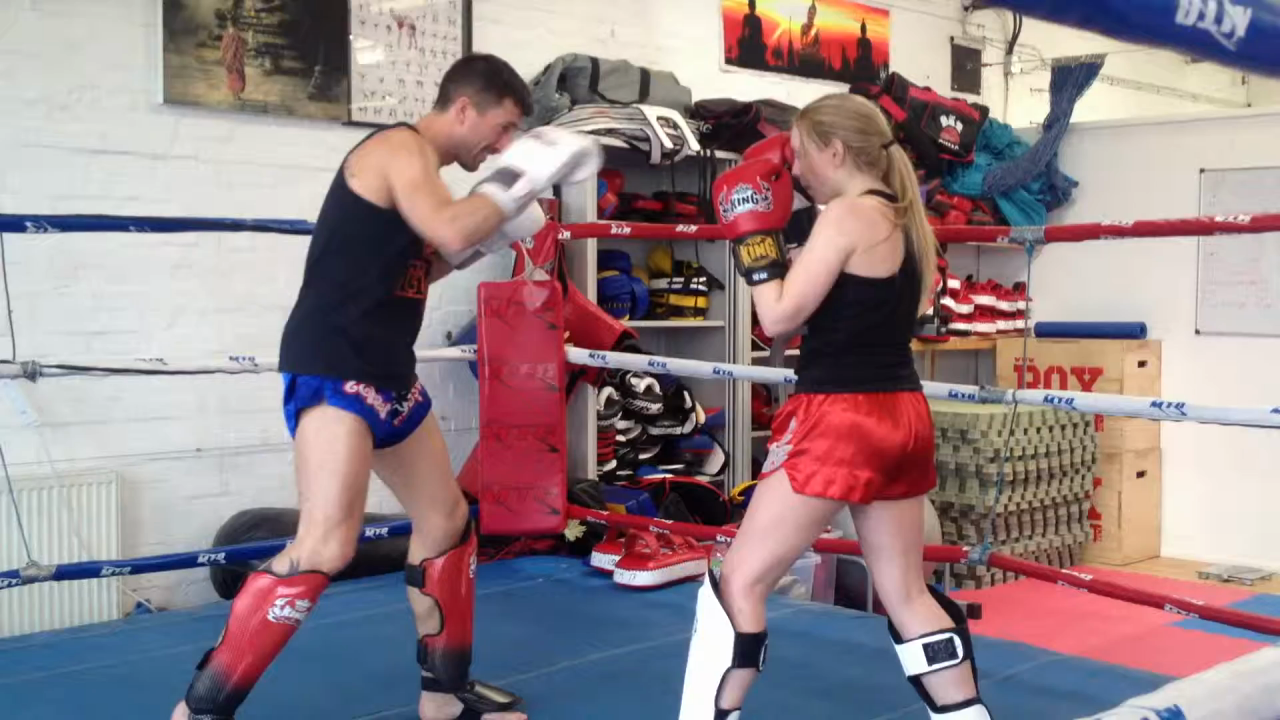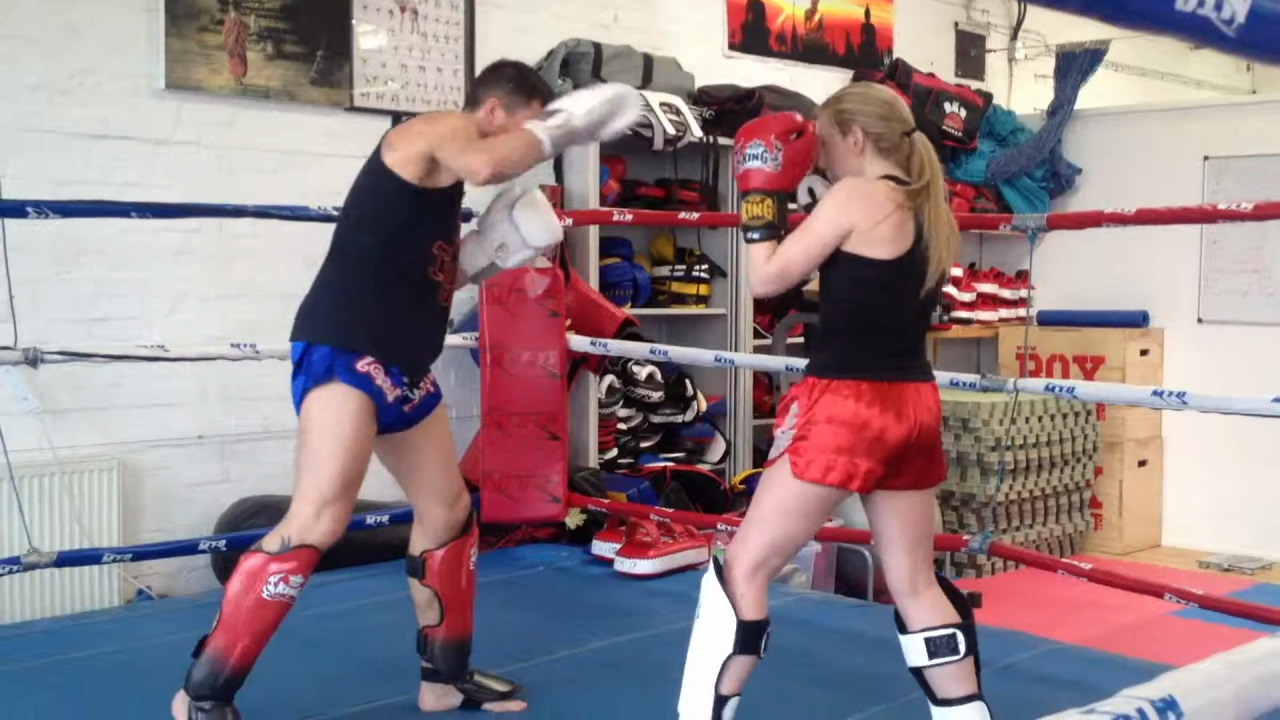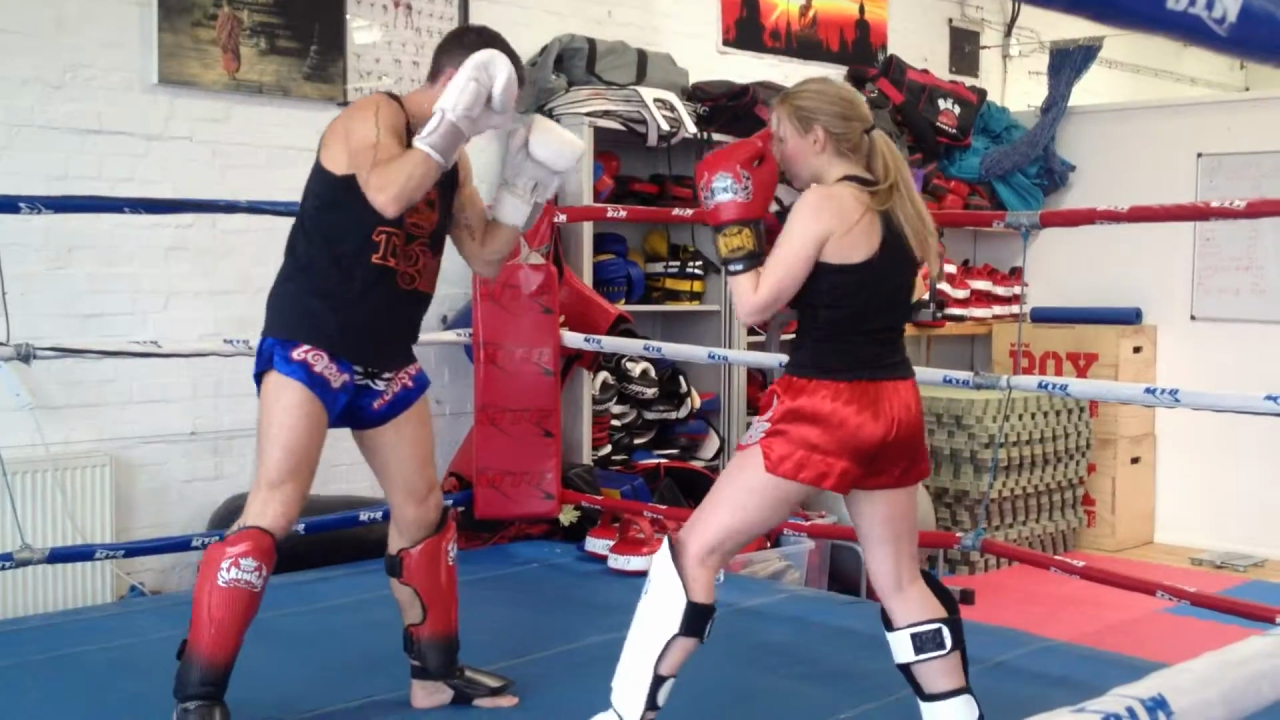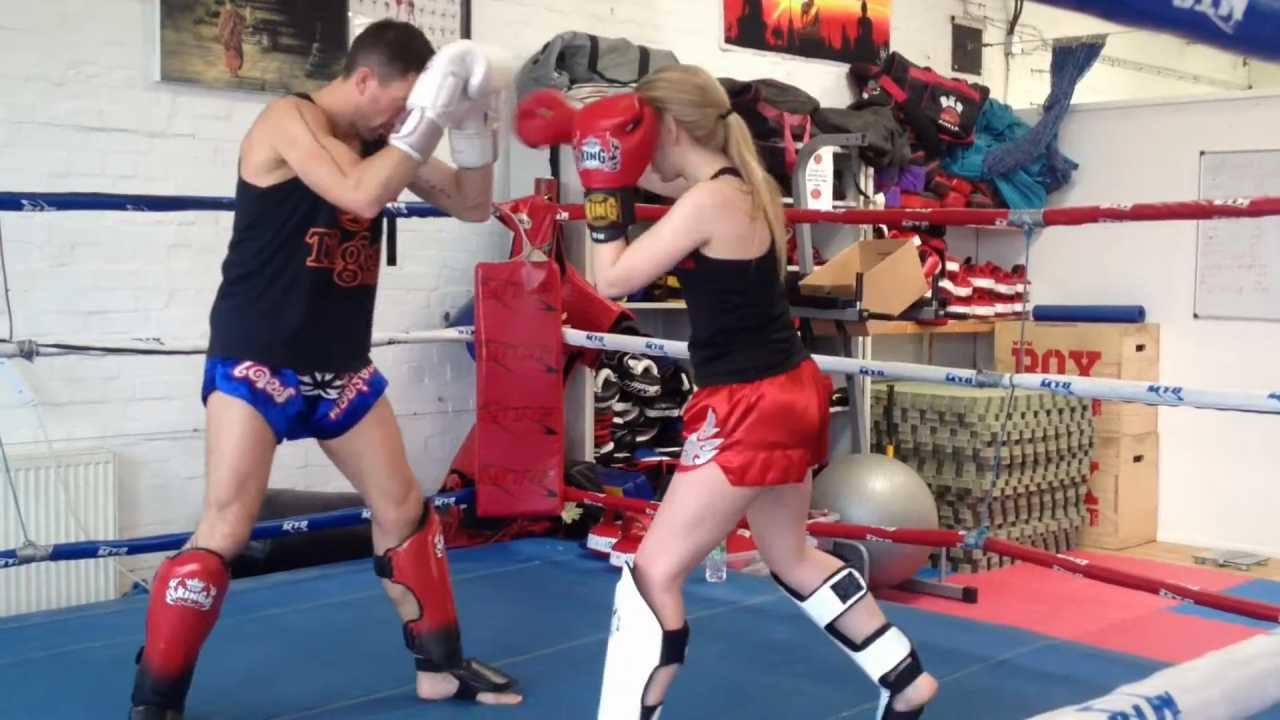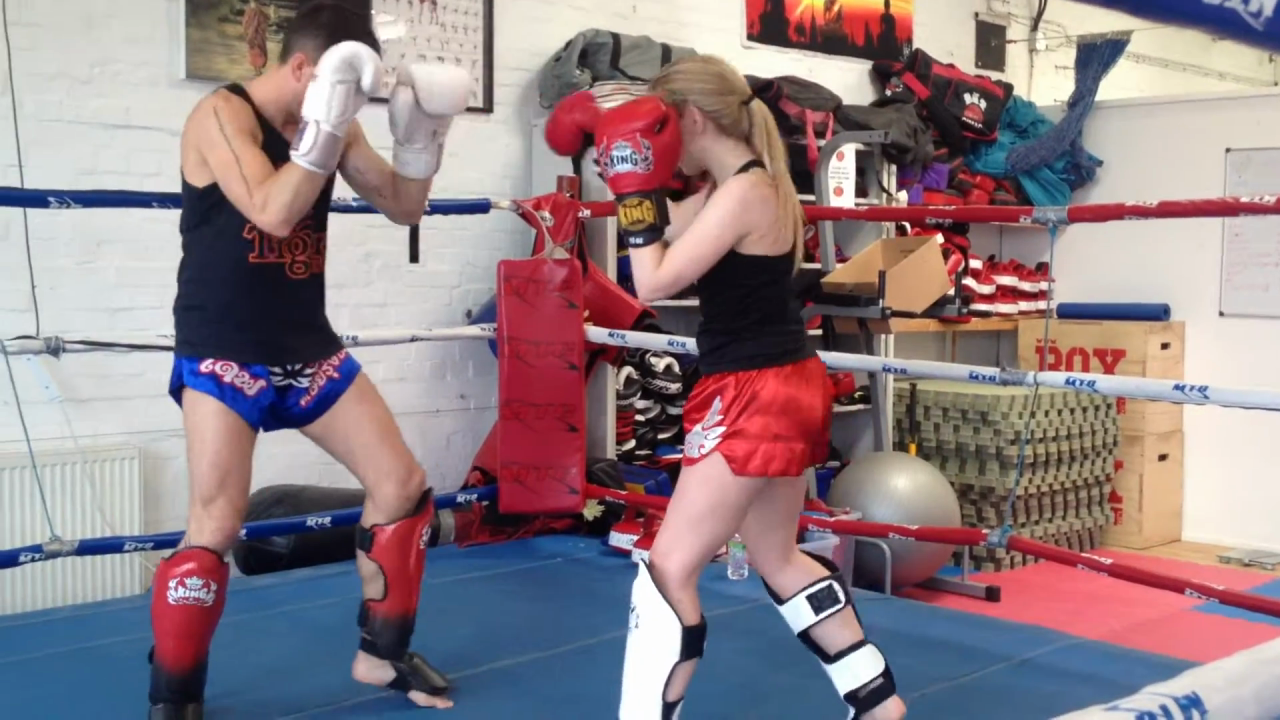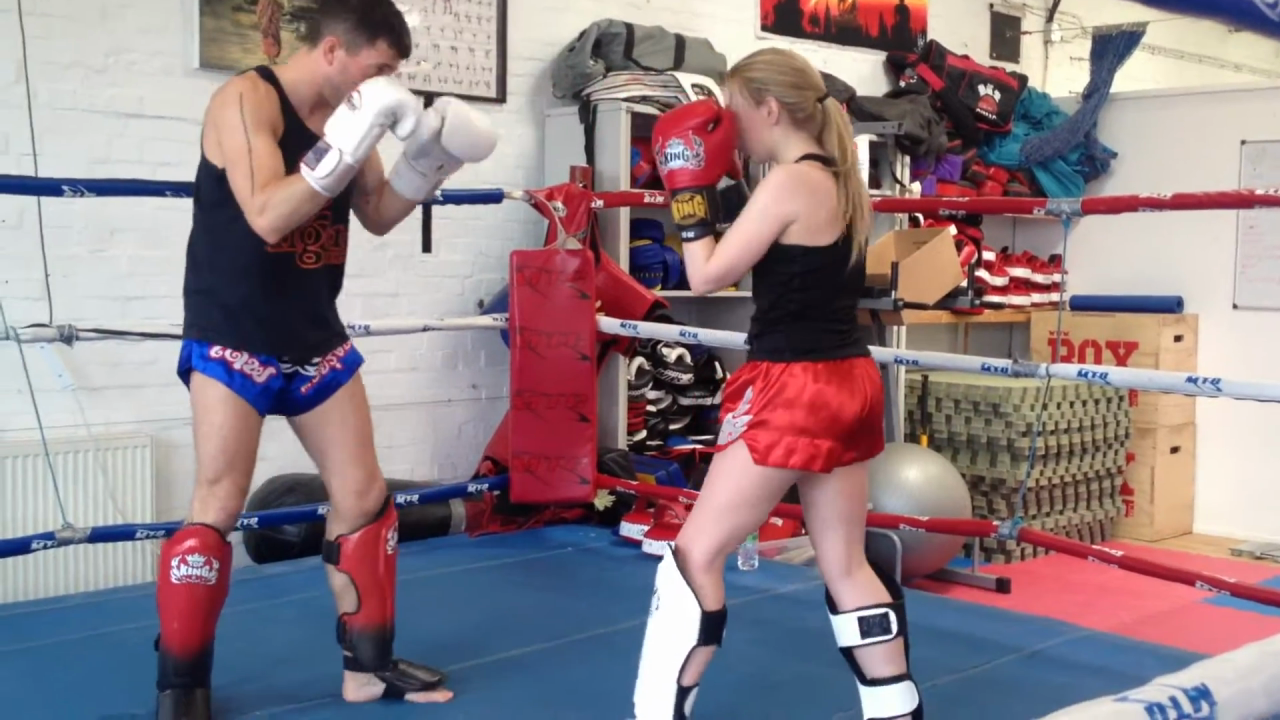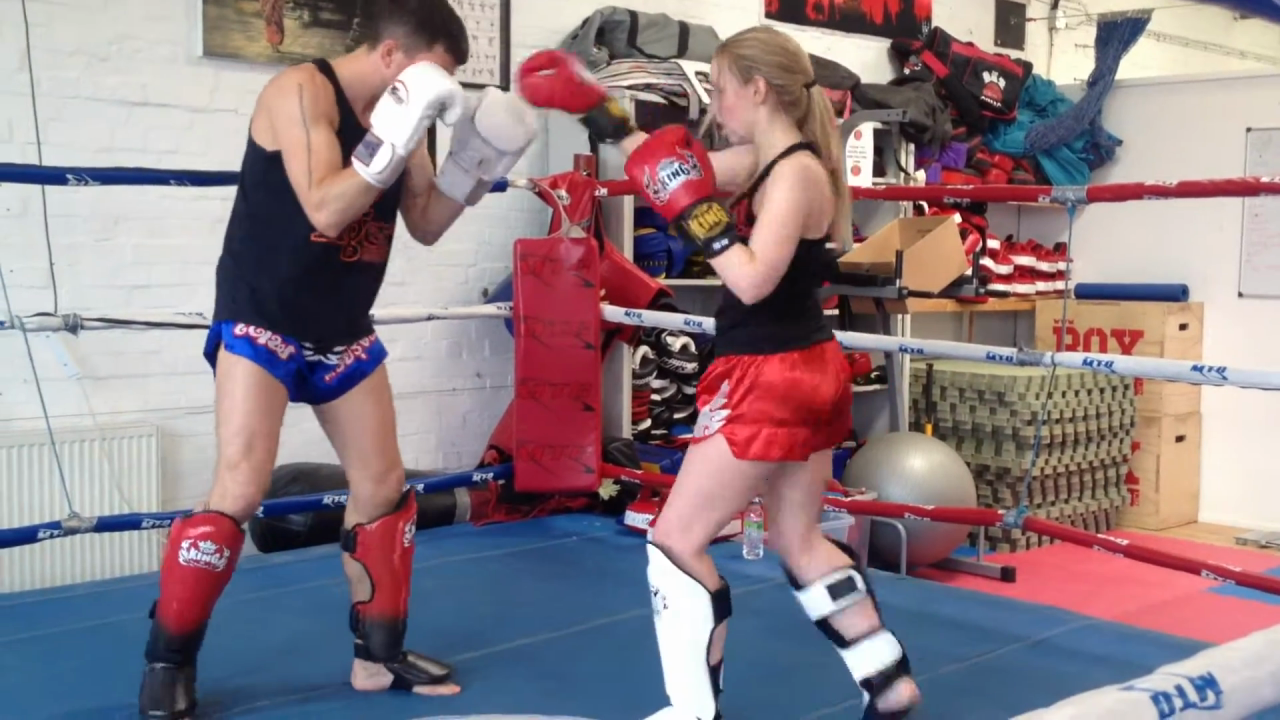
dt=0.3s
person 1, frame 1
left shoulder: (418, 178)
right shoulder: (403, 149)
right elbow: (454, 236)
left wrist: (495, 237)
right wrist: (526, 176)
left hip: (385, 378)
right hip: (332, 375)
left knee: (447, 520)
right knee: (327, 547)
person 1, frame 2
left shoulder: (445, 174)
right shoulder: (430, 136)
right elbow: (482, 165)
left wrist: (496, 248)
right wrist: (566, 124)
left hip: (399, 364)
right hip: (344, 354)
left knee: (450, 513)
right knee: (317, 521)
person 1, frame 3
left shoulder: (448, 160)
right shoulder: (373, 115)
left elbow: (488, 256)
right elbow: (388, 196)
left wrist: (529, 184)
right wrist: (453, 123)
left hip: (387, 359)
right hip: (310, 345)
left knee: (422, 511)
right knee: (272, 513)
person 1, frame 4
left shoulder: (385, 137)
right shoulder: (289, 119)
left elbow: (472, 205)
right elbow: (359, 194)
left wrist: (473, 121)
right wrist: (429, 117)
left hip: (342, 364)
right hip: (257, 358)
left knee: (404, 512)
right knee: (224, 531)
person 1, frame 5
left shoulder: (330, 123)
right shoulder: (221, 115)
left elbow: (402, 206)
right elbow: (272, 215)
left wrist: (420, 133)
right wrist: (324, 122)
left hip: (309, 347)
right hip: (222, 352)
left knee: (402, 487)
right knee: (214, 527)
left ankle: (383, 650)
person 1, frame 6
left shoulder: (344, 114)
right shoulder: (246, 99)
left elbow: (379, 216)
right elbow: (267, 217)
left wrist: (428, 159)
right wrist: (345, 144)
left hip: (315, 337)
right hip: (232, 337)
left knee: (361, 499)
right knee: (217, 507)
person 1, frame 7
left shoulder: (397, 114)
right shoulder: (301, 91)
left elbow: (424, 227)
right elbow: (329, 211)
left wrist: (478, 163)
right wrist: (397, 136)
left hip: (343, 330)
right hip: (262, 320)
left knee: (382, 490)
right knee: (236, 495)
left ankle: (379, 655)
right ankle: (168, 660)
person 2, frame 1
left shoulder: (844, 217)
right shoulder: (909, 224)
left elbow: (780, 318)
left wrist: (754, 234)
right wrist: (791, 225)
left hip: (837, 418)
right hip: (902, 416)
left knee: (740, 582)
right knee: (904, 591)
person 2, frame 2
left shoulder: (853, 197)
right shoulder: (932, 213)
left elbow: (764, 280)
left wrist: (761, 192)
left hip: (844, 408)
right hip: (912, 406)
left knee: (744, 568)
right knee: (913, 581)
person 2, frame 3
left shoulder: (819, 207)
right shoulder: (900, 206)
left elbow: (753, 305)
left wrist: (736, 217)
left hip: (820, 409)
right hip: (891, 405)
left knee: (694, 551)
right knee: (899, 578)
person 2, frame 4
left shoulder: (710, 202)
right shoulder: (745, 187)
left elbow: (612, 280)
right elbow: (671, 185)
left wrist: (603, 182)
left hip: (748, 407)
right hip: (790, 391)
left knee: (655, 573)
right knee: (790, 554)
person 2, frame 5
left shoulder: (743, 194)
right shoulder: (760, 183)
left elbow: (653, 284)
right elbow: (682, 232)
left wrist: (633, 187)
right wrist: (634, 175)
left hip: (754, 396)
right hip: (791, 388)
left knee: (671, 569)
right knee: (777, 557)
person 2, frame 6
left shoulder: (790, 182)
right shoulder: (838, 179)
left elbow: (706, 277)
left wrist: (689, 185)
right wrist: (714, 184)
left hip: (792, 391)
right hip: (847, 383)
left knee: (697, 553)
right knee: (844, 563)
person 2, frame 7
left shoulder: (798, 169)
right shoulder: (779, 157)
left elbow: (750, 284)
right elbow: (677, 156)
left wrist: (697, 208)
right wrist: (595, 106)
left hip: (767, 380)
right hip: (803, 372)
left knee: (676, 542)
right knee: (800, 540)
